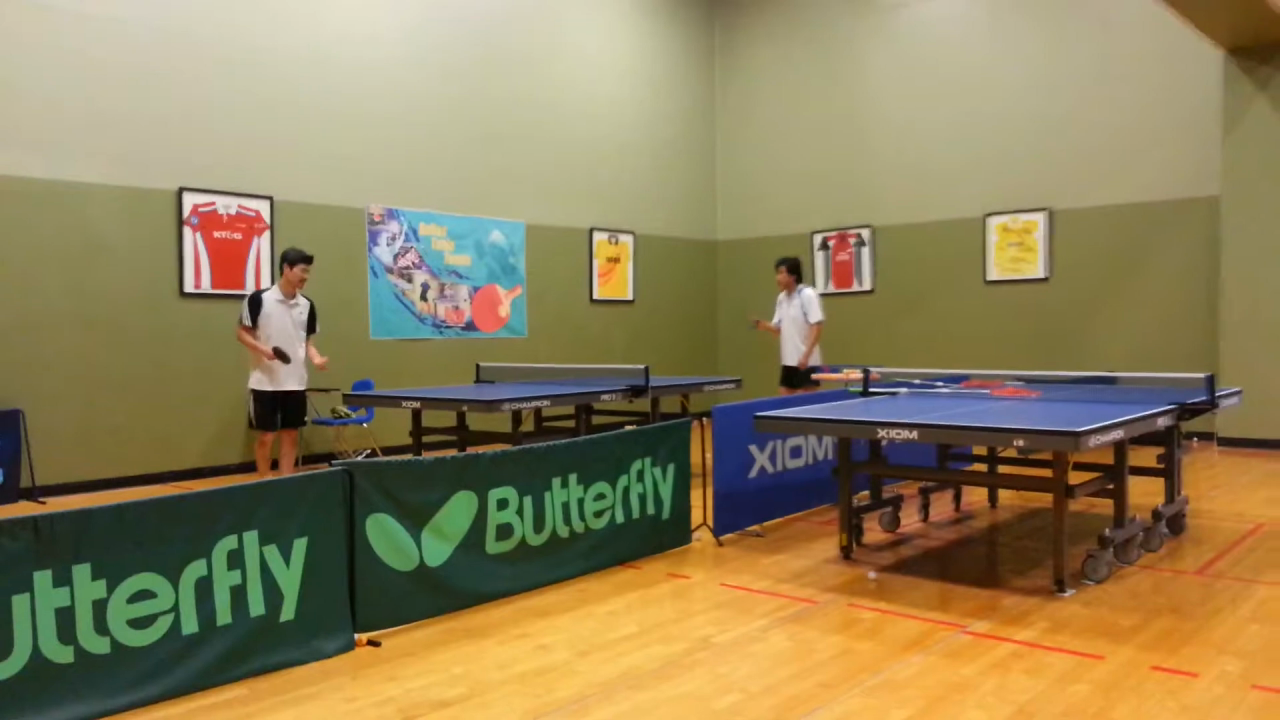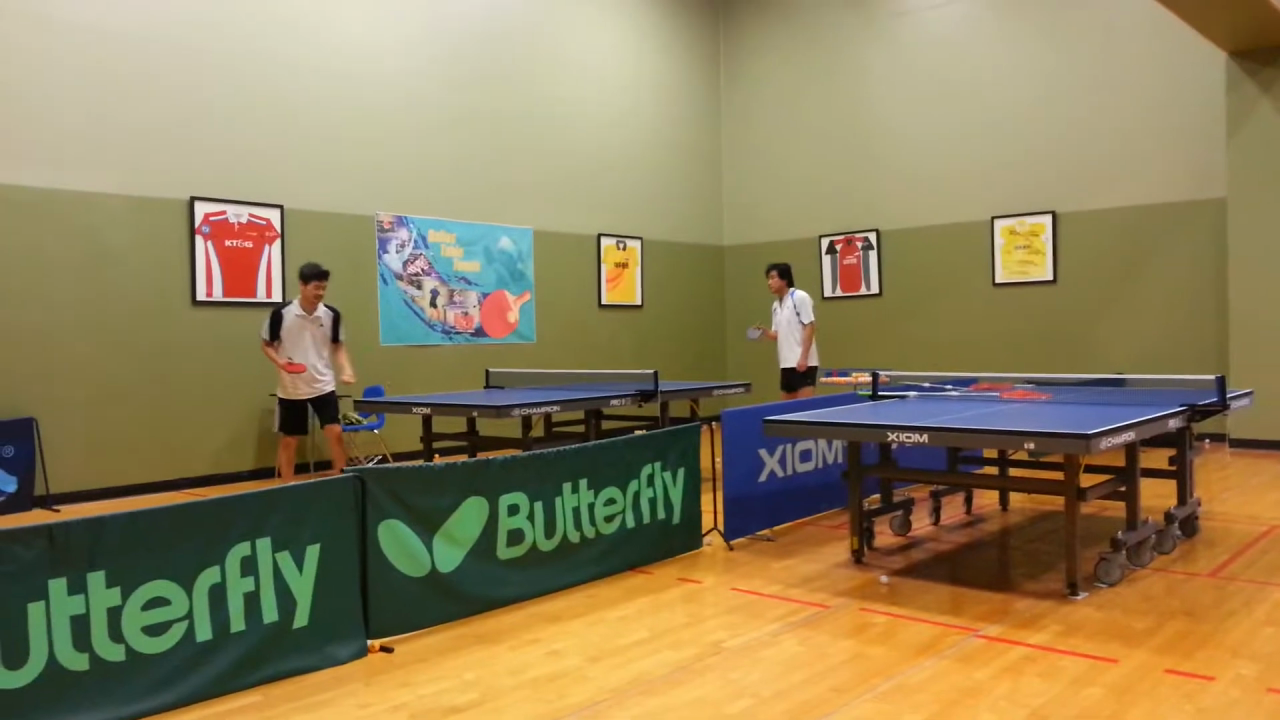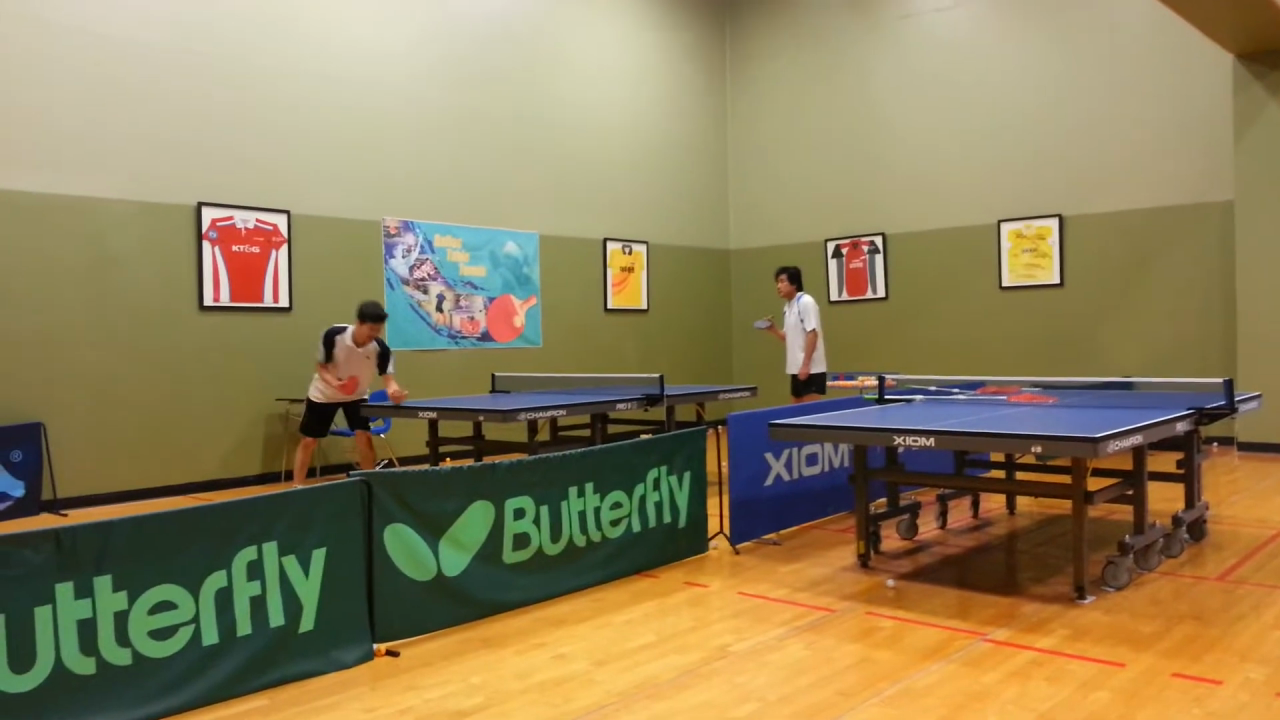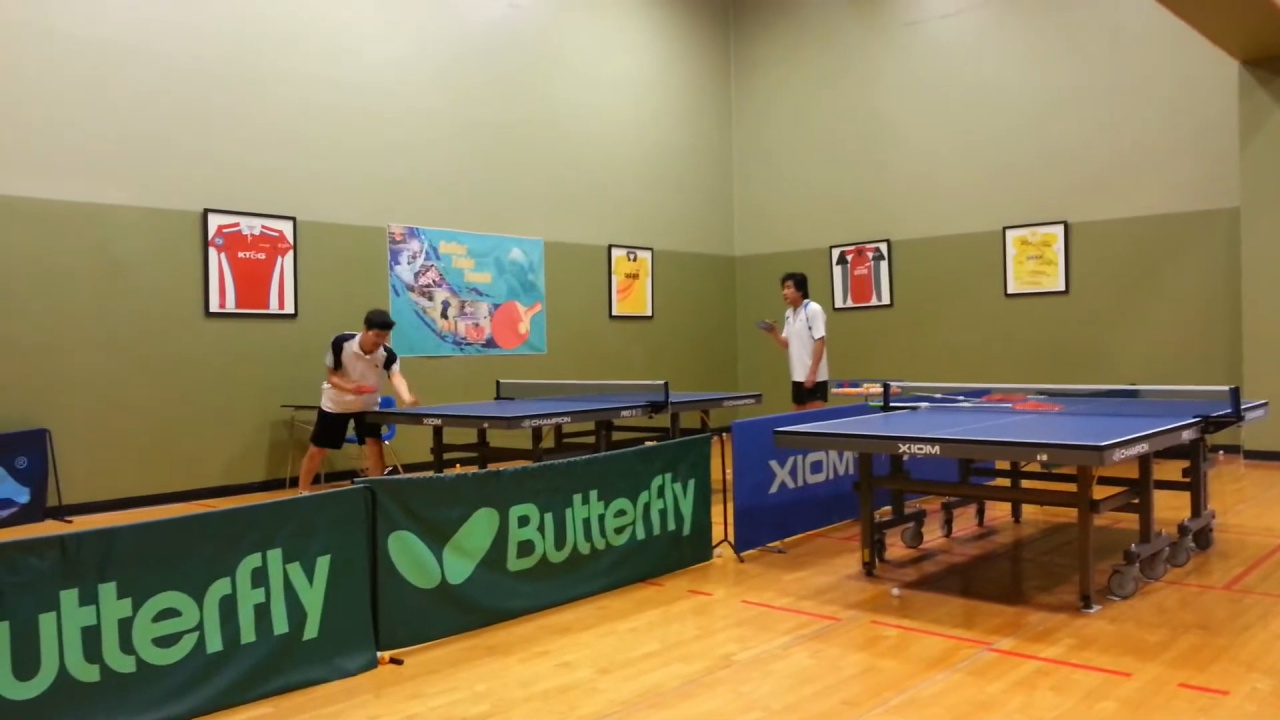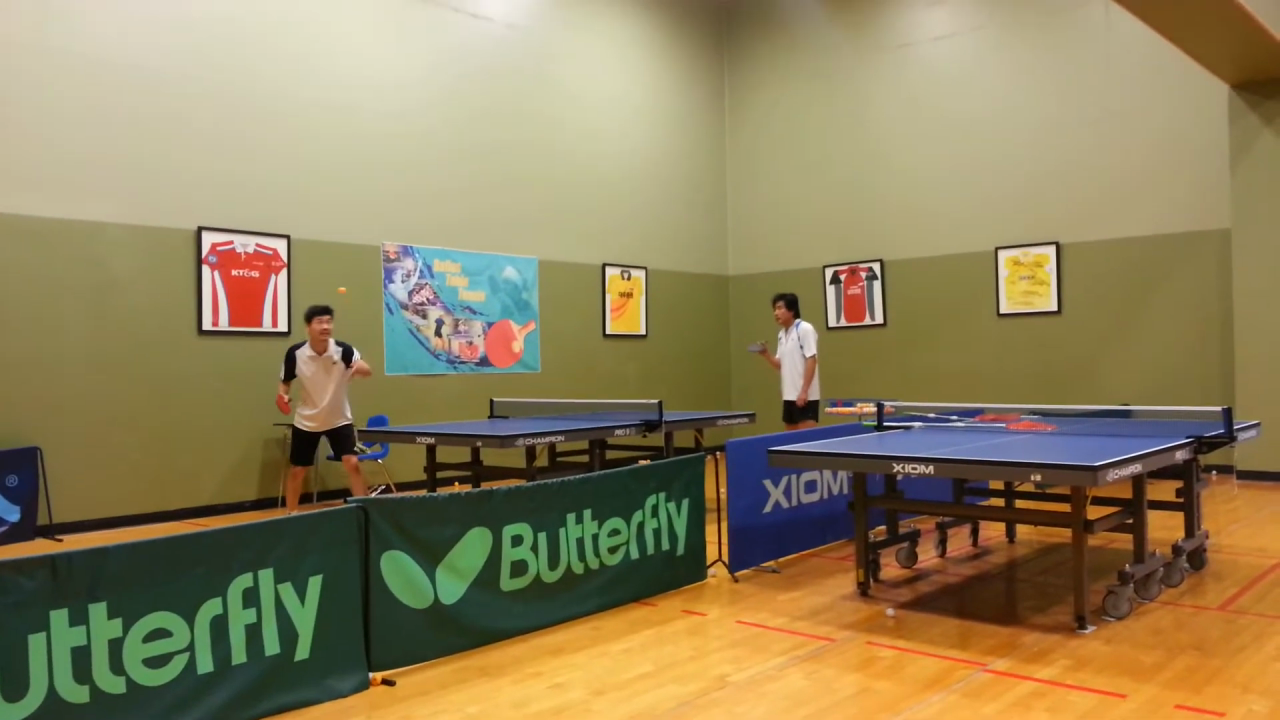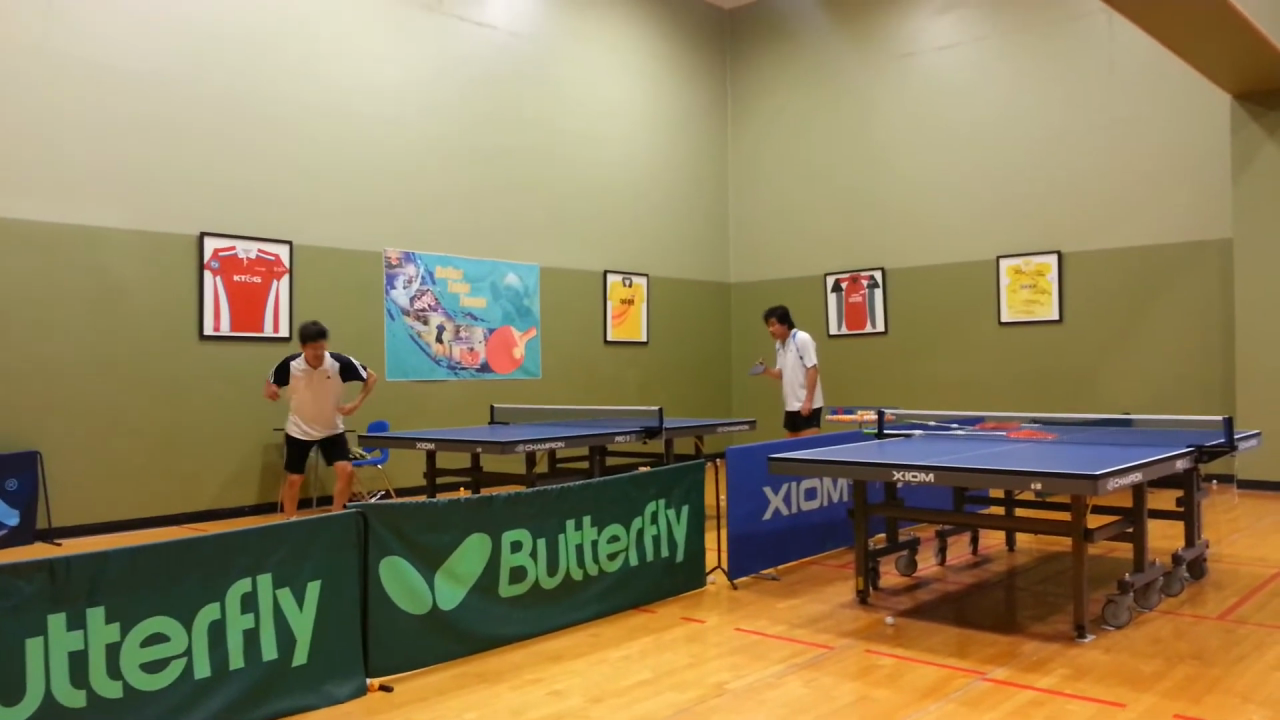
dt=0.4s
person 1, frame 1
left shoulder: (307, 305)
right shoulder: (258, 299)
right elbow: (242, 334)
left wrist: (316, 358)
right wrist: (261, 349)
left hip: (296, 382)
right hip: (265, 382)
left knee: (290, 435)
right knee: (266, 437)
person 1, frame 2
left shoulder: (332, 315)
right shoulder: (281, 313)
left elbow: (338, 347)
right elbow: (266, 345)
left wrist: (347, 370)
right wrist: (279, 362)
left hip: (323, 386)
right hip: (290, 388)
left knee: (335, 432)
right knee: (288, 441)
person 1, frame 3
left shoulder: (380, 349)
right shoulder: (333, 335)
left elbow: (388, 379)
right elbow: (322, 368)
left wrist: (394, 393)
right wrist: (335, 384)
left hip: (356, 396)
right hip: (324, 393)
left knee: (365, 438)
right knee: (308, 441)
right ankle: (297, 487)
person 1, frame 4
left shoulder: (388, 355)
right shoulder: (341, 342)
left elbow: (397, 379)
right elbow: (332, 376)
left wrist: (407, 398)
right wrist: (350, 388)
left hip: (367, 406)
right hip: (335, 403)
left knee: (375, 447)
right knee: (316, 451)
right ankle: (302, 493)
person 1, frame 5
left shoulder: (343, 351)
right shoulder: (295, 353)
left elbow: (366, 371)
right elbow: (285, 382)
left wrist: (360, 368)
right wrist: (283, 395)
left hip: (339, 420)
right hip: (306, 421)
left knee: (352, 463)
right knee: (297, 471)
right ankle: (291, 514)
person 1, frame 6
left shoulder: (341, 363)
right shoulder: (289, 364)
left elbow: (371, 377)
right elbow: (271, 384)
left wrist: (355, 403)
right wrist: (272, 390)
left hip: (331, 428)
right hip: (298, 429)
left knee: (345, 471)
right knee: (294, 479)
right ankle: (290, 521)
